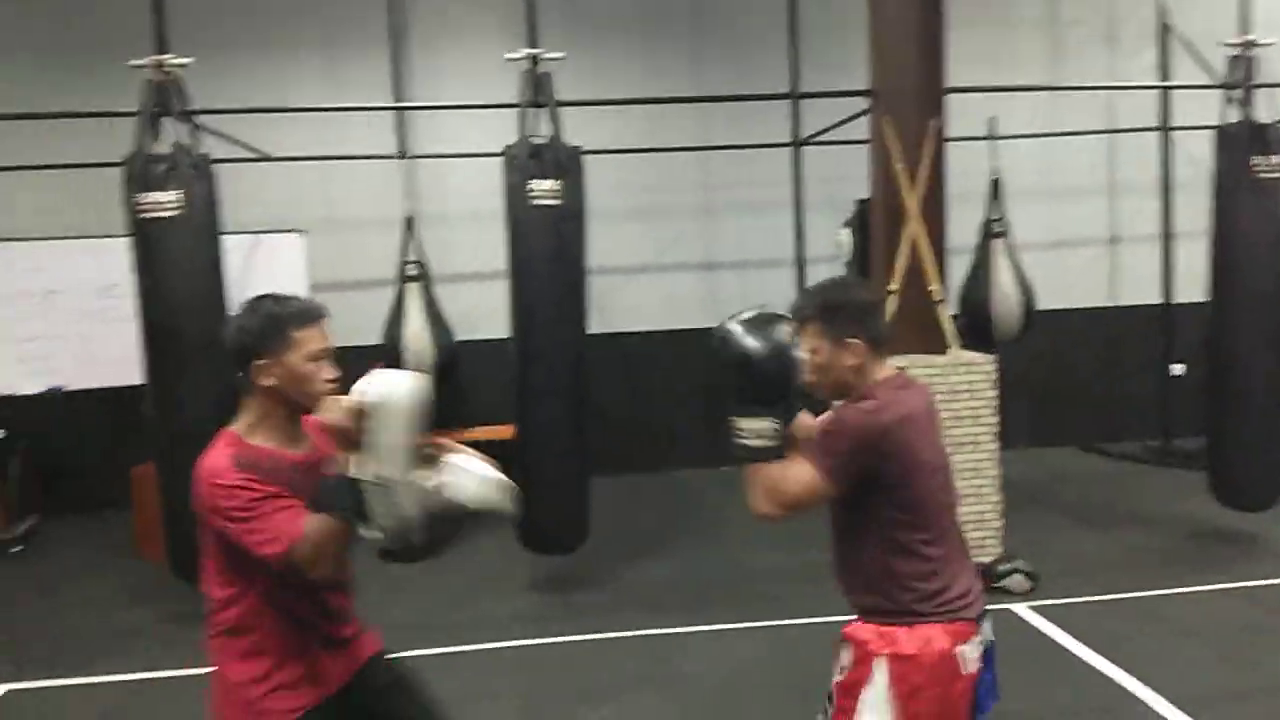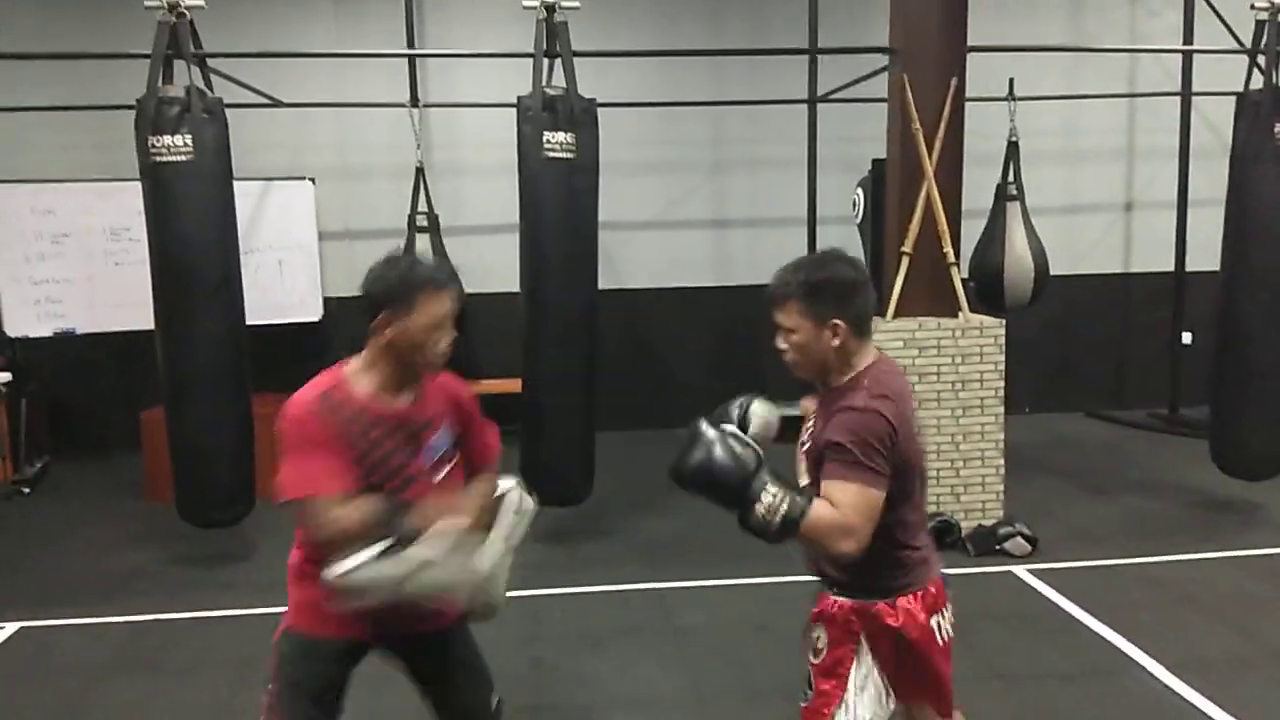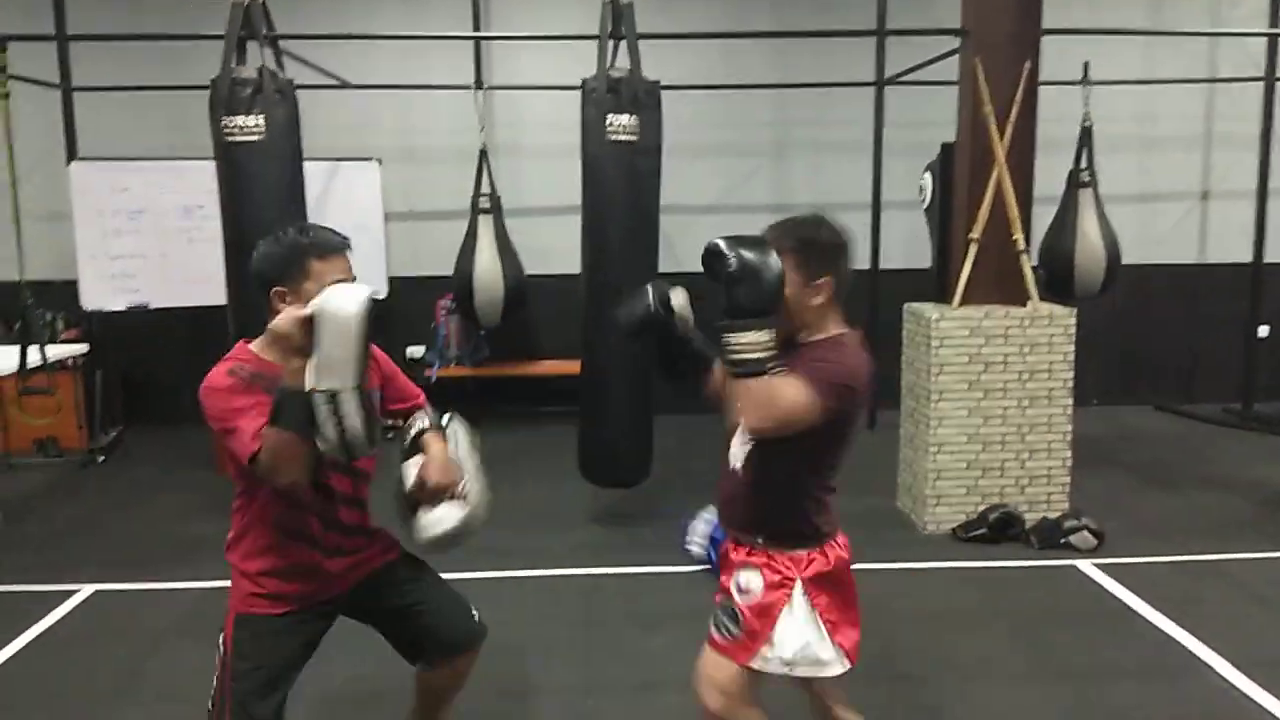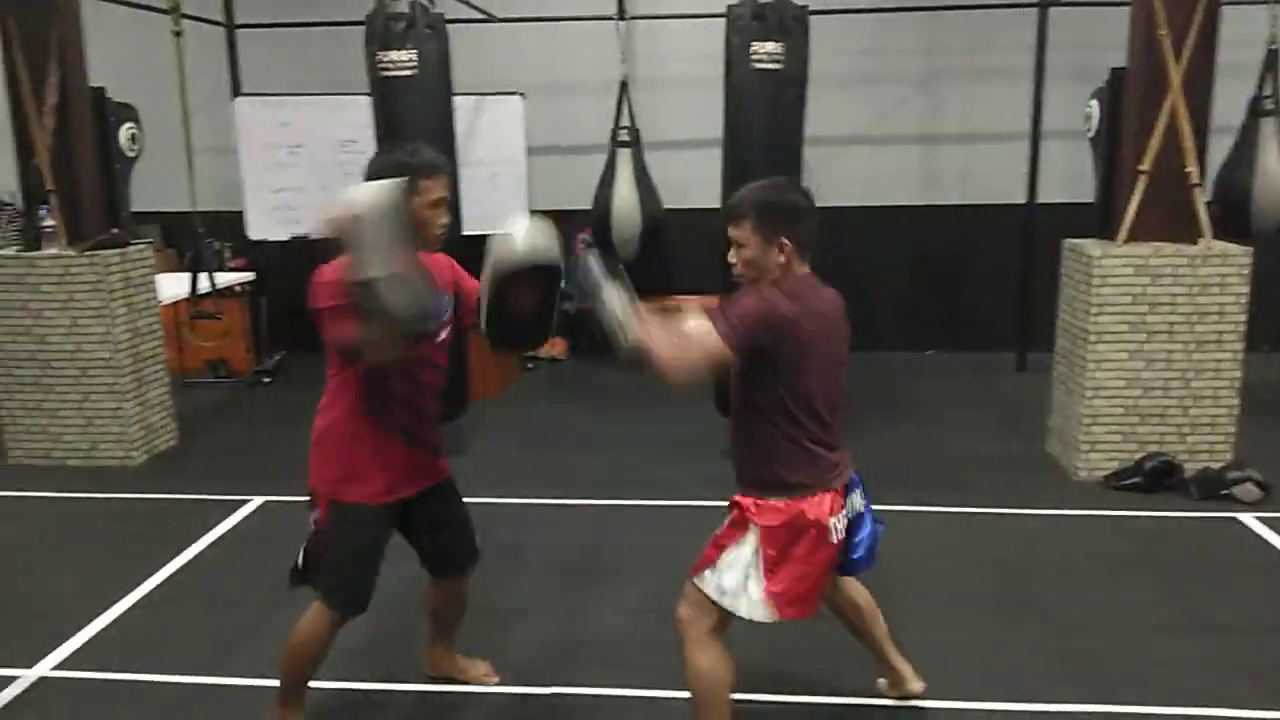
dt=1s
person 1, frame 1
left shoulder: (320, 434)
right shoulder: (226, 473)
right elbow: (317, 561)
right wrist: (346, 460)
left hip: (344, 652)
right hip: (269, 683)
person 1, frame 2
left shoulder: (450, 395)
right shoulder: (312, 409)
left elbow: (487, 470)
right elbow: (327, 525)
left wrist: (469, 510)
right wrist: (425, 516)
left hip: (420, 602)
right hip: (329, 610)
person 1, frame 3
left shoulder: (360, 355)
right shoulder: (229, 382)
left elbow: (415, 407)
right elbow: (286, 474)
left wrist: (436, 450)
right wrist: (294, 371)
left hip: (365, 555)
right hip: (275, 581)
left knee: (461, 638)
person 1, frame 4
left shoulder: (441, 270)
right shoulder: (340, 278)
right elbow: (382, 352)
left hip: (420, 462)
right hip: (352, 470)
left knee: (456, 561)
right knee: (336, 603)
left ankle: (441, 653)
person 2, frame 1
left shoulder: (869, 420)
right shoulder: (904, 396)
left elbow: (772, 499)
right elbow: (820, 442)
left wrist: (756, 407)
right wrist: (779, 404)
left hip: (912, 637)
right hip: (955, 617)
person 2, frame 2
left shoulder: (864, 414)
right shoulder: (841, 375)
left elbow: (844, 535)
right elbow: (828, 426)
left wrist: (752, 489)
left hip: (877, 610)
right hip: (903, 592)
person 2, frame 3
left shoulder: (839, 365)
right shoulder: (789, 341)
left elbow: (760, 415)
right elbow: (731, 388)
left wrist: (750, 318)
right wrist: (682, 339)
left hip: (785, 558)
right hip: (747, 534)
right knee: (797, 648)
person 2, frame 4
left shoulder: (769, 309)
right shoulder: (824, 302)
left elbow: (677, 361)
left hip: (781, 508)
right hip: (830, 489)
left knee: (696, 622)
right knee: (831, 579)
right ankle: (901, 675)
